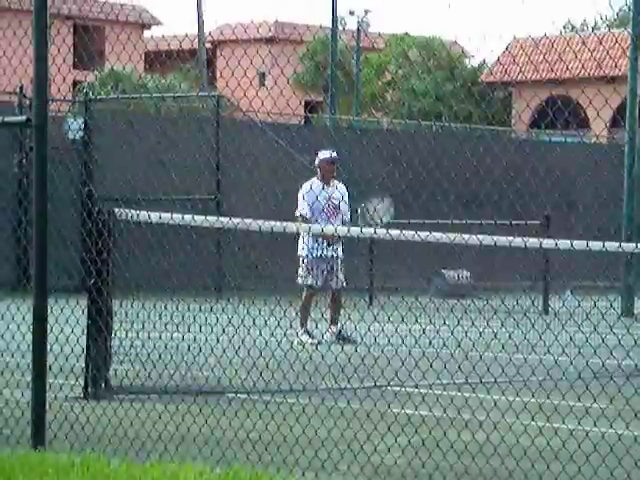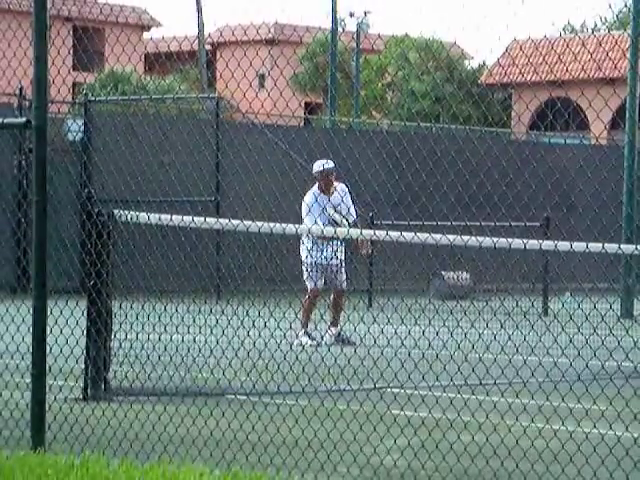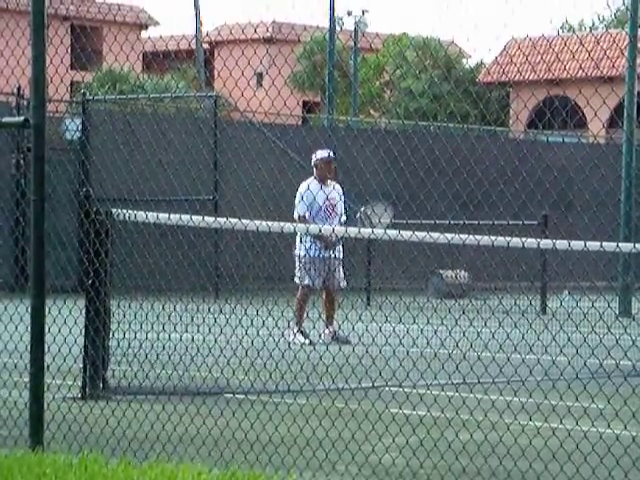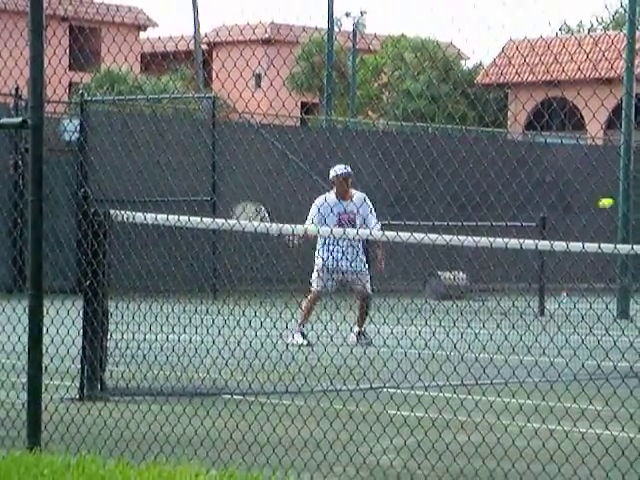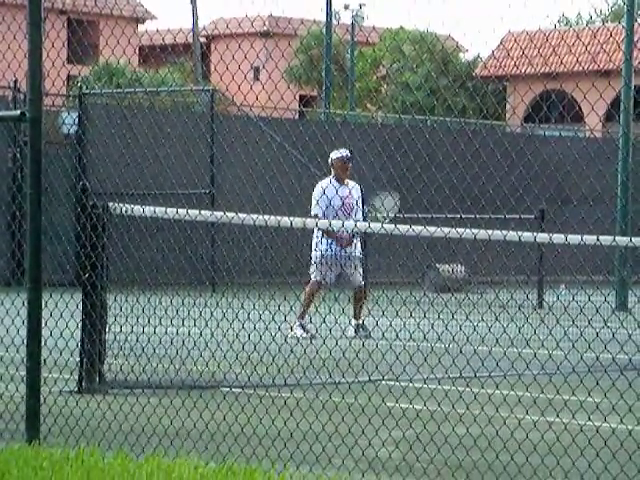
dt=1s
person 1, frame 1
left shoulder: (341, 188)
right shoulder: (309, 188)
right elbow: (303, 218)
left wrist: (339, 234)
right wrist: (324, 234)
left hip: (334, 249)
right hip: (313, 249)
left knee: (337, 290)
right knee: (310, 290)
left ankle: (334, 330)
right ankle: (303, 330)
person 1, frame 2
left shoulder: (342, 190)
right shoulder: (311, 199)
left elbow: (351, 219)
left wrist: (360, 239)
right wrist: (336, 235)
left hip: (336, 252)
right hip: (315, 252)
left knee: (339, 290)
right knee: (314, 291)
left ankle: (333, 331)
right ankle: (303, 332)
person 1, frame 3
left shoulder: (336, 188)
right shoulder: (307, 188)
right elbow: (301, 219)
right wrist: (322, 238)
left hip: (333, 249)
right hip: (311, 249)
left knee: (332, 290)
right knee: (306, 288)
left ankle: (329, 330)
right ankle: (297, 330)
person 1, frame 4
left shoulder: (361, 200)
right shoulder: (322, 203)
left elbow: (374, 228)
right elbow: (310, 228)
left wrist: (380, 252)
left hip: (354, 258)
right hip: (328, 258)
left knee: (365, 295)
right knee: (316, 293)
left ankle: (358, 331)
right ankle: (298, 330)
person 1, frame 5
left shoulder: (355, 188)
right shoulder: (323, 187)
left elbow: (358, 219)
right elbow: (317, 219)
left wrist: (353, 235)
right wrist: (337, 238)
left hip: (350, 247)
right hip: (327, 247)
left knee: (360, 287)
right knee: (316, 284)
left ankle: (357, 324)
right ankle: (299, 323)
